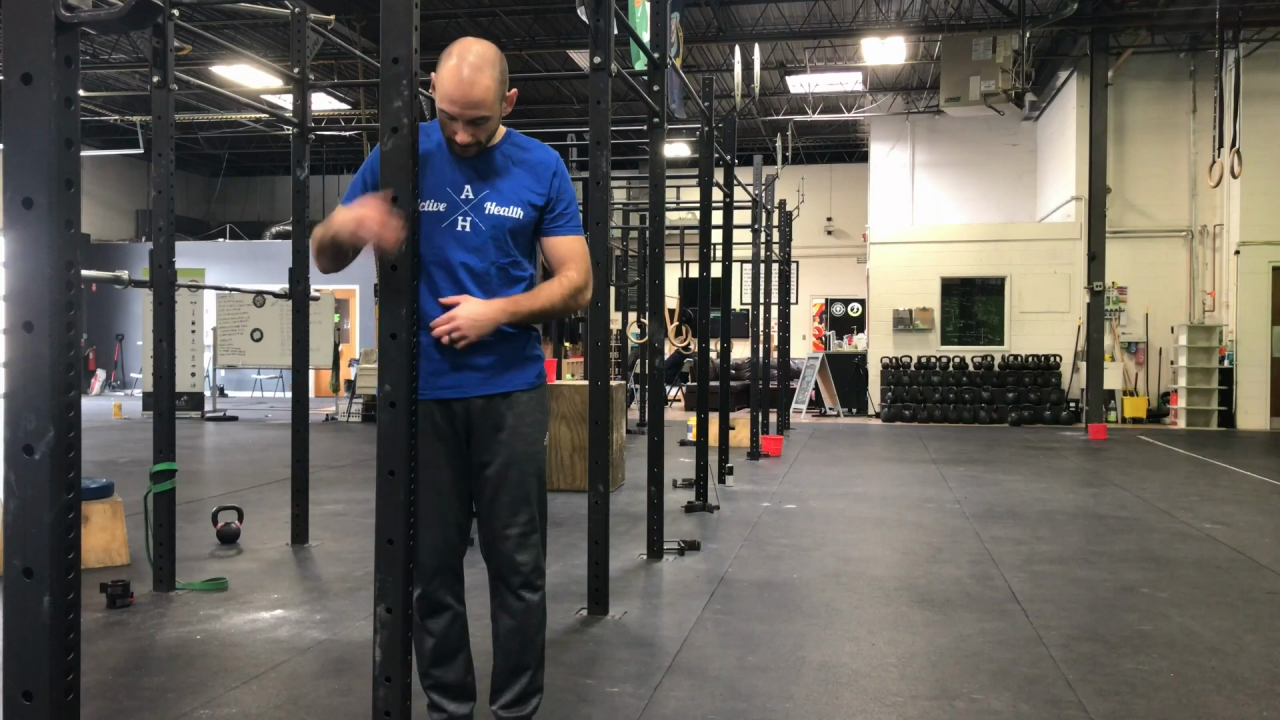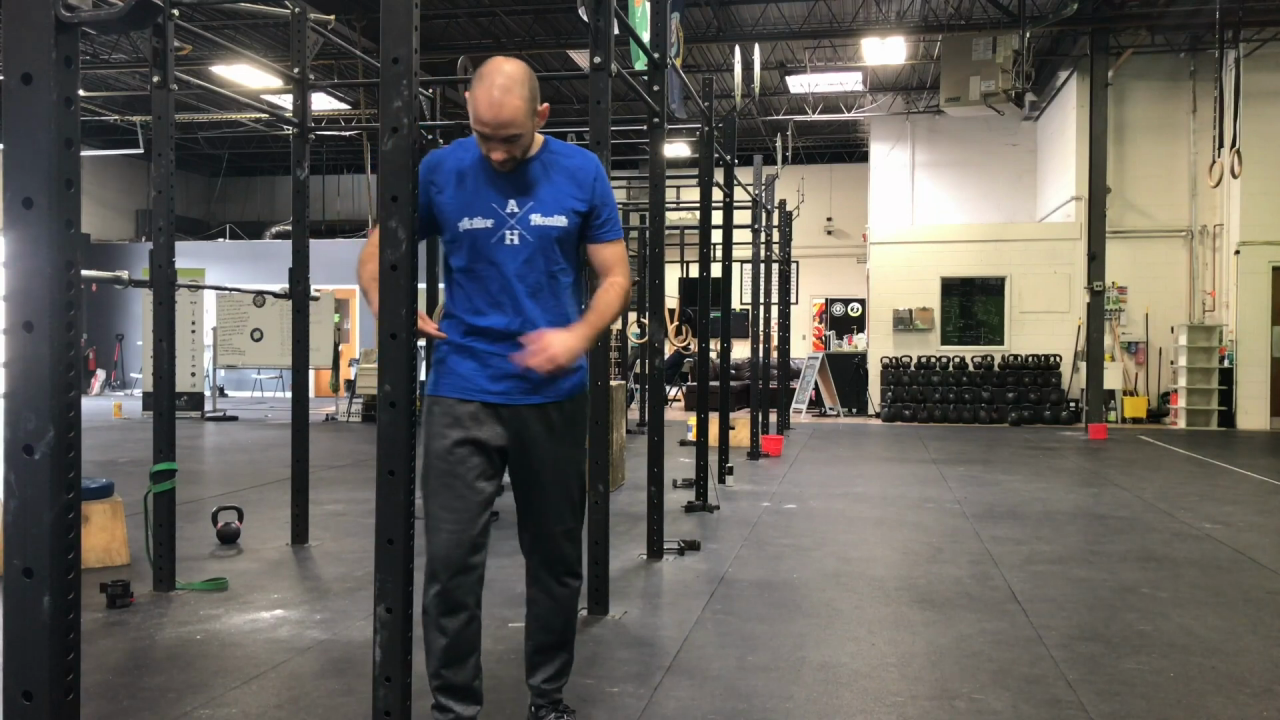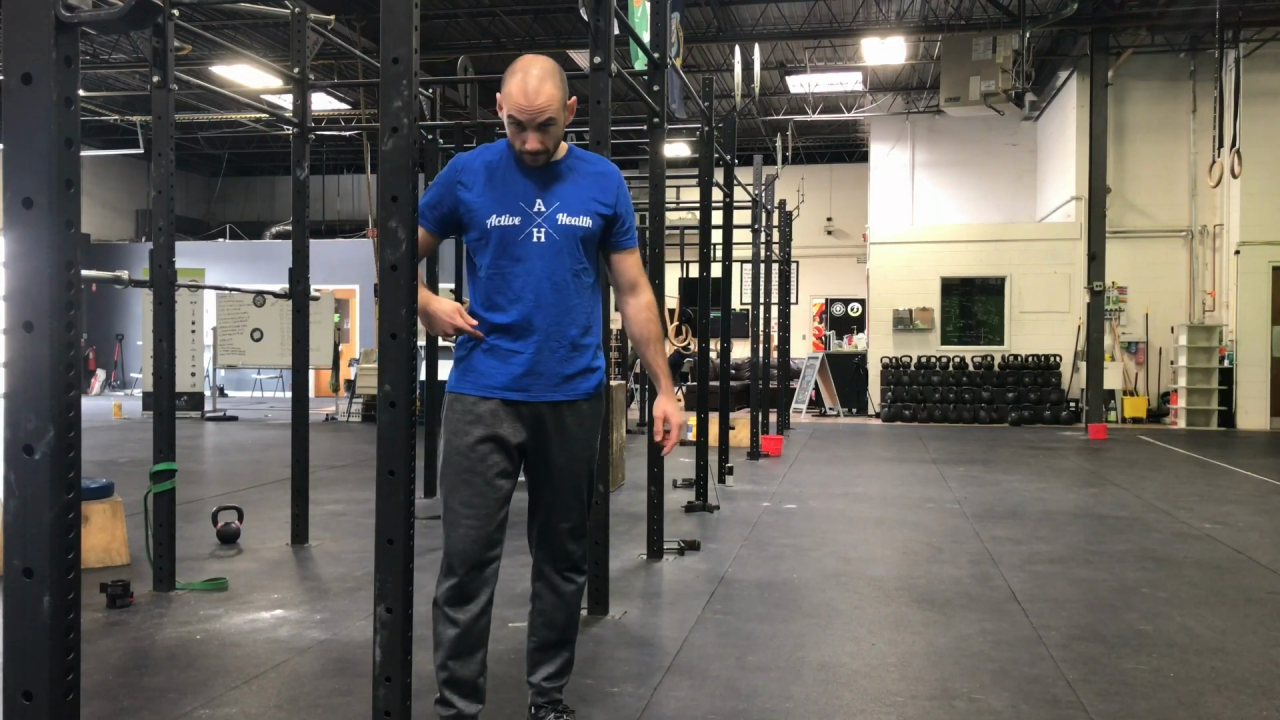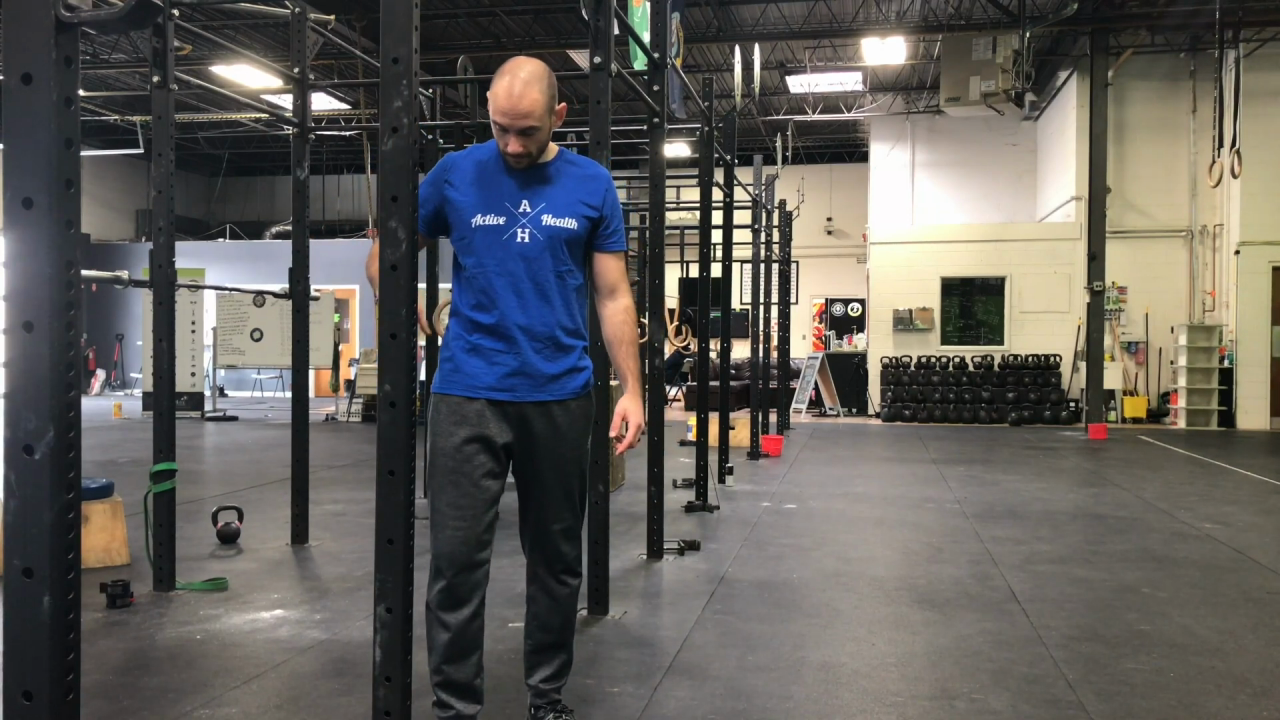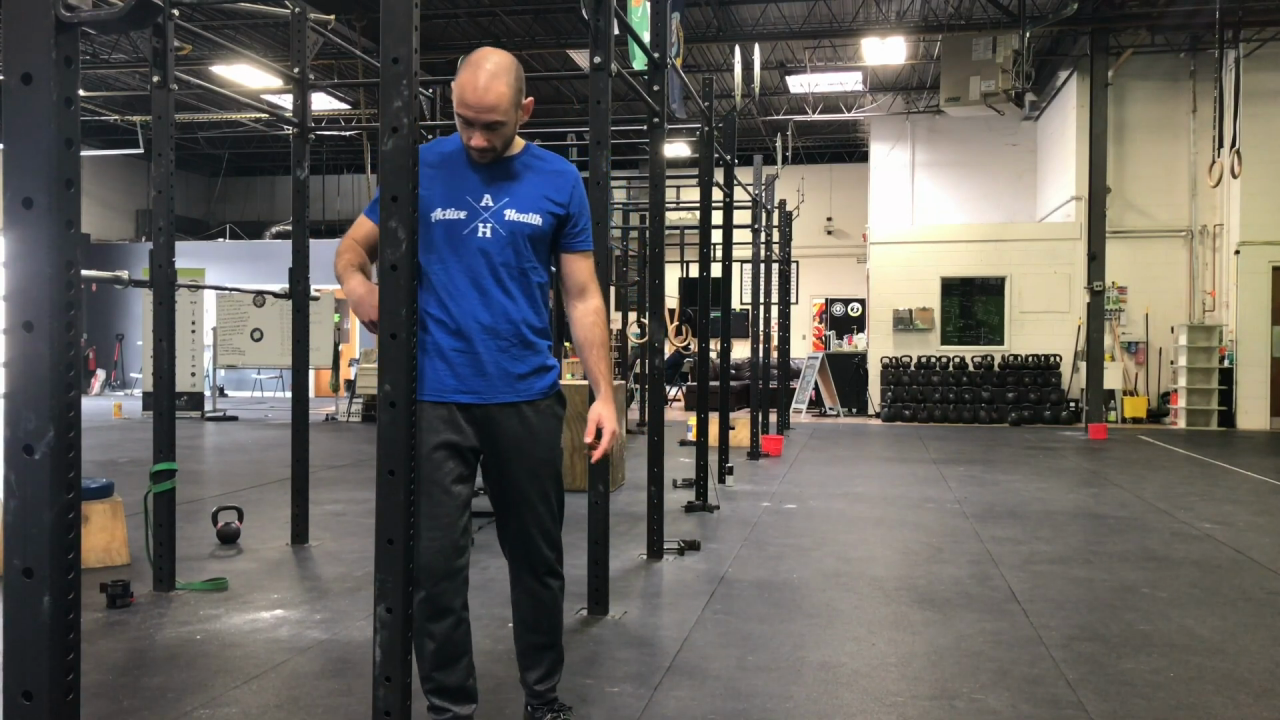
dt=1s
person 1, frame 1
left shoulder: (542, 167)
left elbow: (576, 281)
right elbow: (325, 259)
left wrist: (499, 311)
right wrist: (342, 225)
left hip: (509, 388)
right hip: (420, 389)
left knee: (516, 561)
right knee: (430, 562)
person 1, frame 2
left shoulder: (582, 173)
right shoulder: (440, 171)
left elbow: (616, 278)
right elbow: (377, 251)
left wrist: (580, 336)
right wrist: (388, 309)
left hip: (553, 397)
right hip: (461, 393)
left knee: (556, 557)
right knee: (452, 560)
person 1, frame 3
left shoulder: (603, 182)
right shoulder: (466, 174)
left elbow: (633, 292)
left wrist: (664, 387)
right wrist: (427, 305)
left hip: (573, 395)
right hip: (483, 392)
left knee: (563, 555)
right knee: (468, 556)
person 1, frame 4
left shoulder: (592, 184)
right shoulder: (455, 174)
left elbow: (613, 295)
right elbow: (384, 252)
left wrist: (631, 389)
left hip: (559, 396)
right hip: (467, 393)
left knee: (556, 556)
right knee: (457, 559)
person 1, frame 5
left shoulder: (559, 181)
right shoulder: (421, 168)
left elbow: (582, 296)
right elbow: (354, 246)
left wrist: (604, 395)
right wrist: (357, 284)
left hip: (527, 396)
right hip: (433, 396)
left knee: (537, 556)
right knee: (434, 565)
